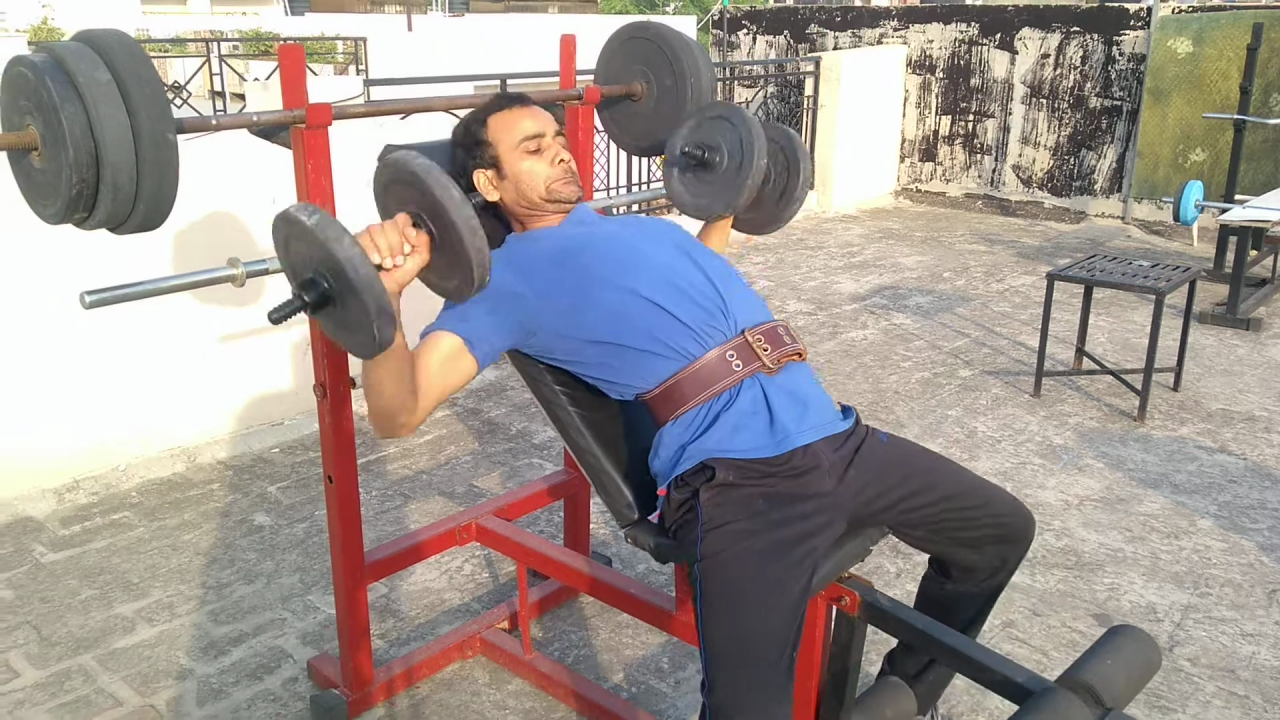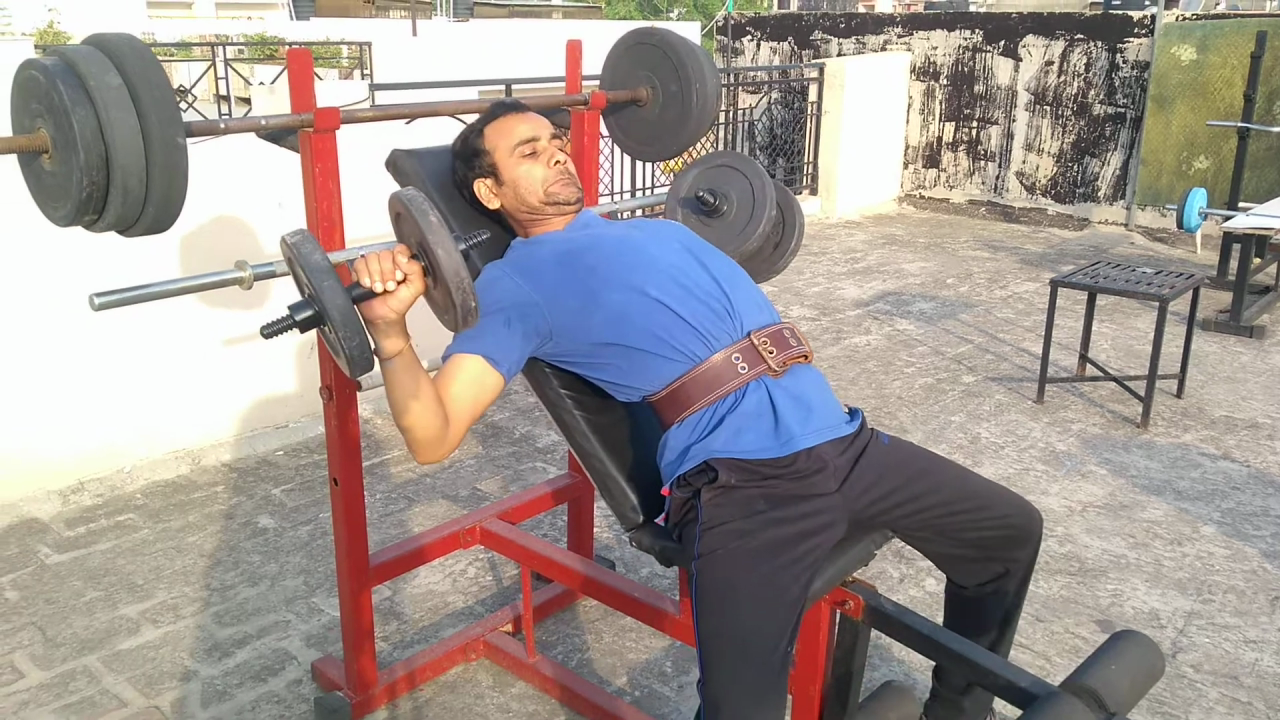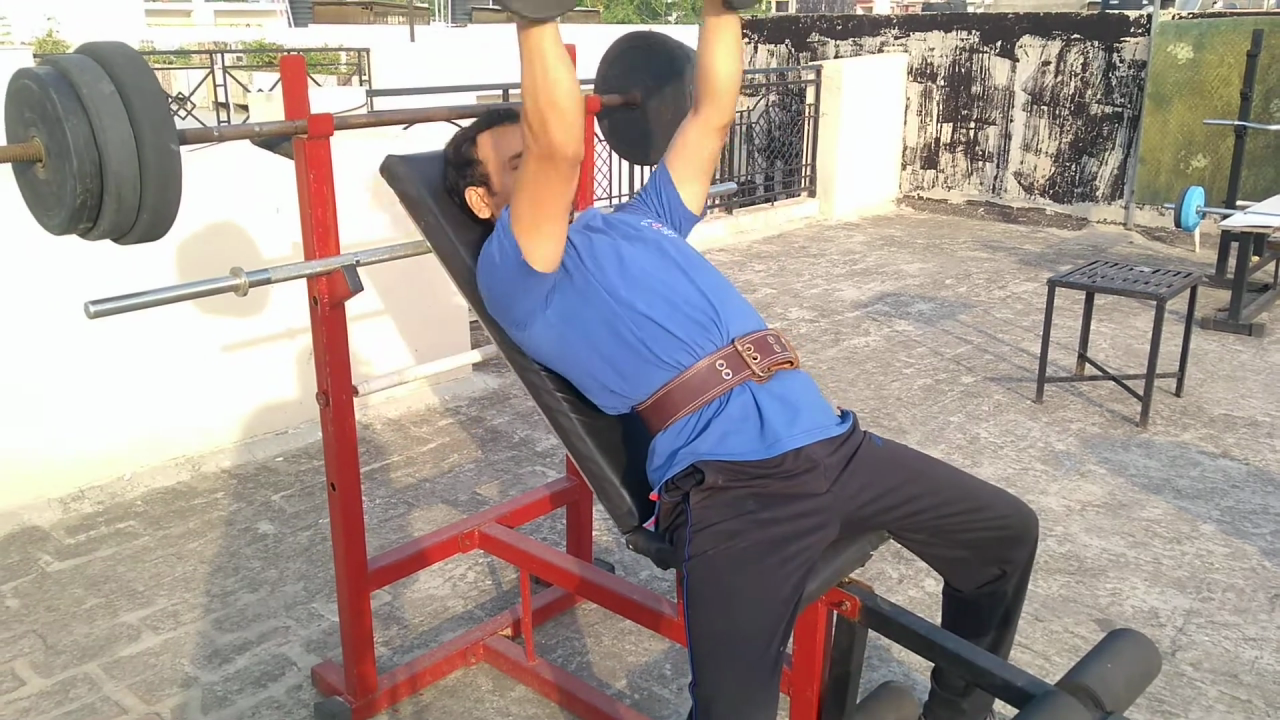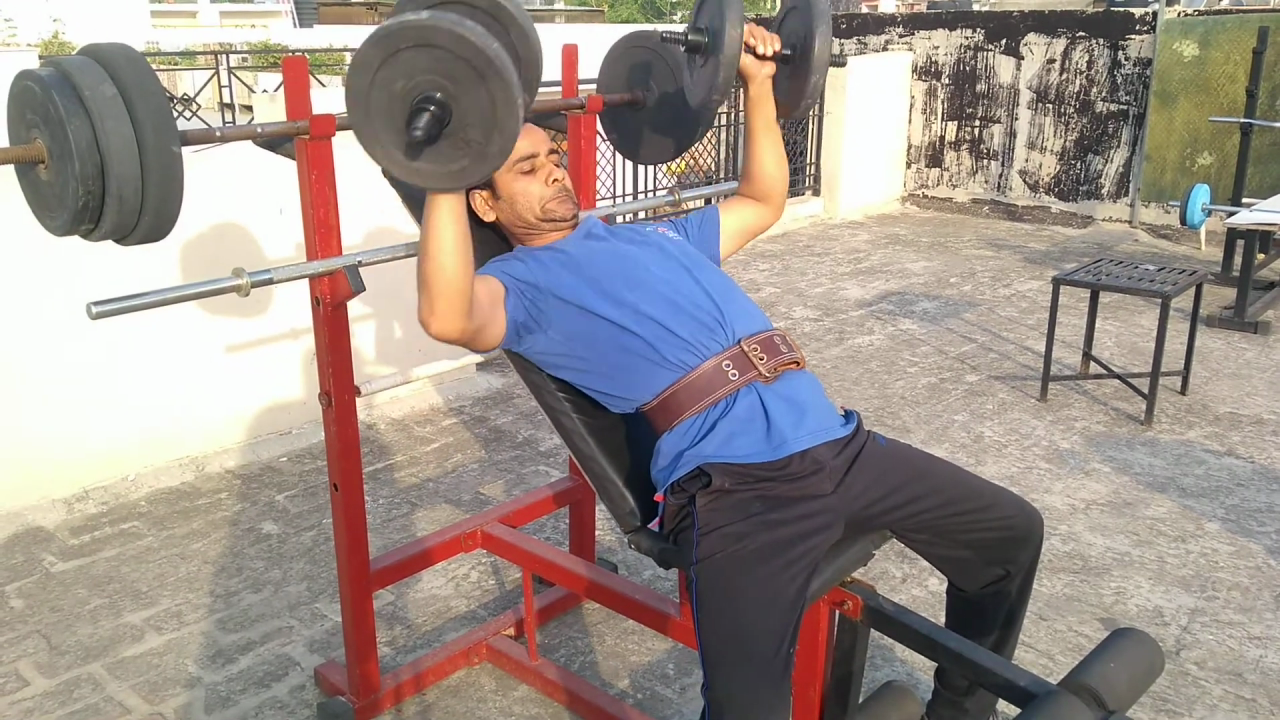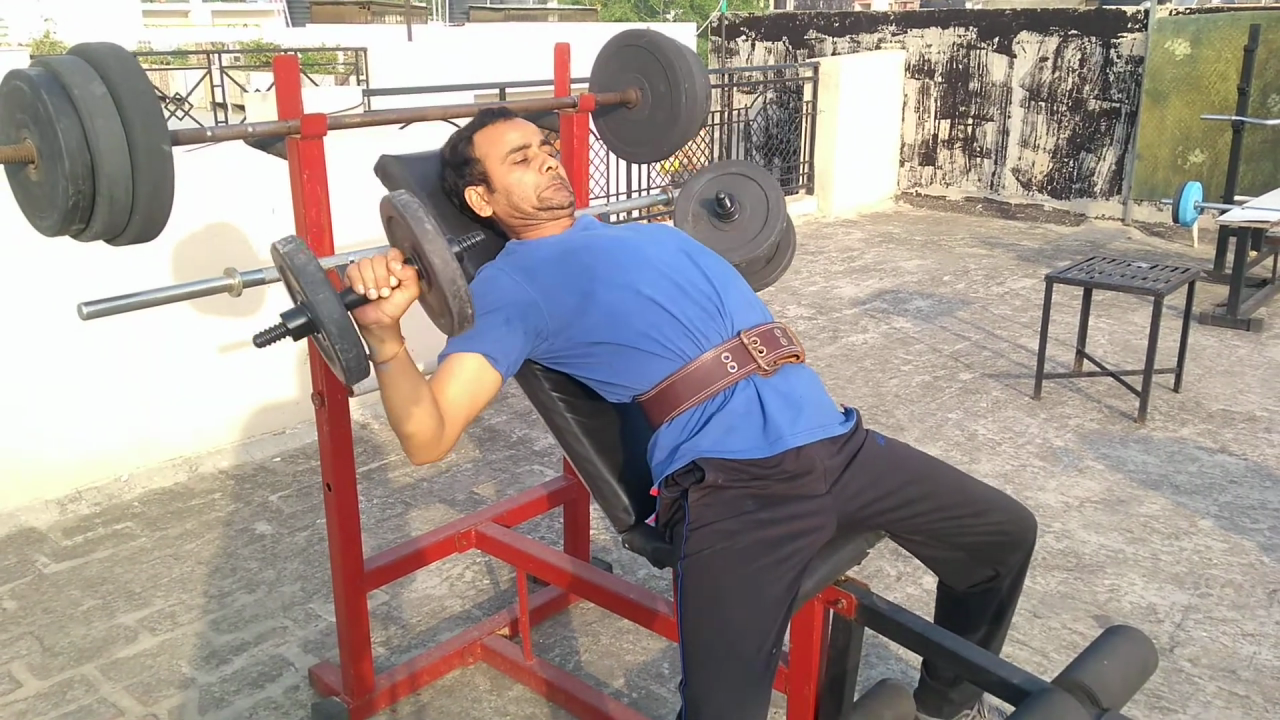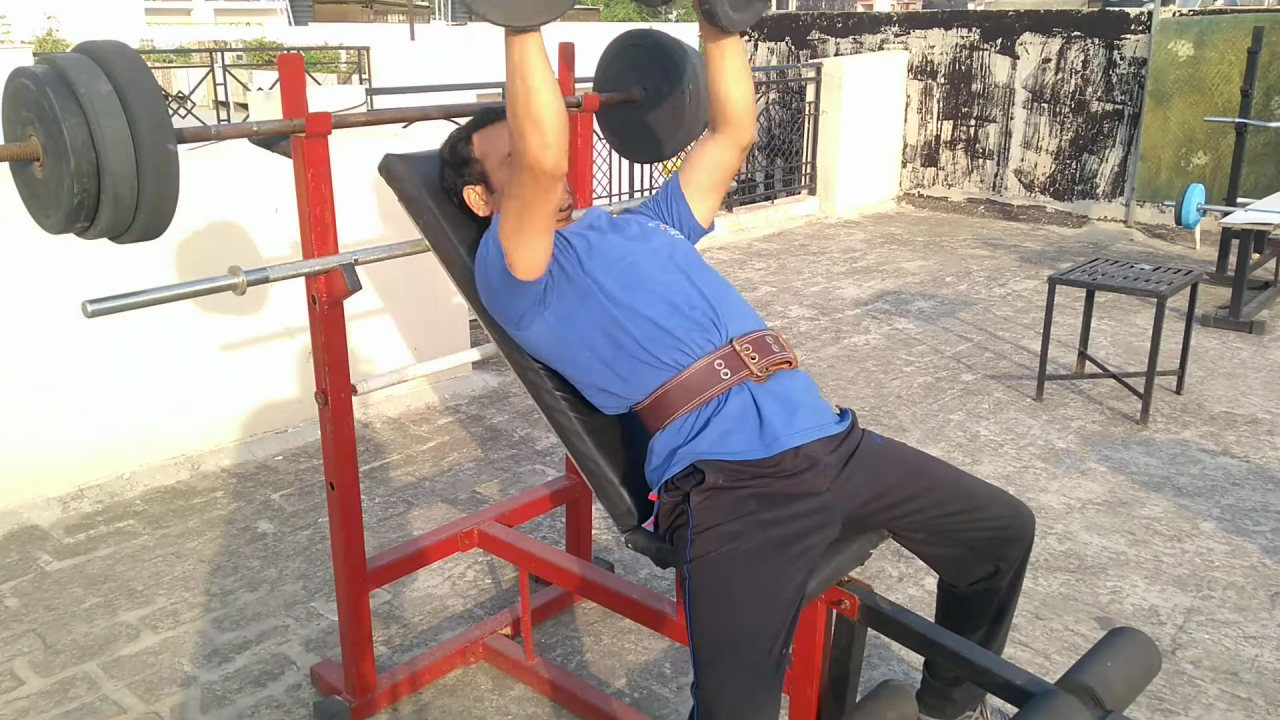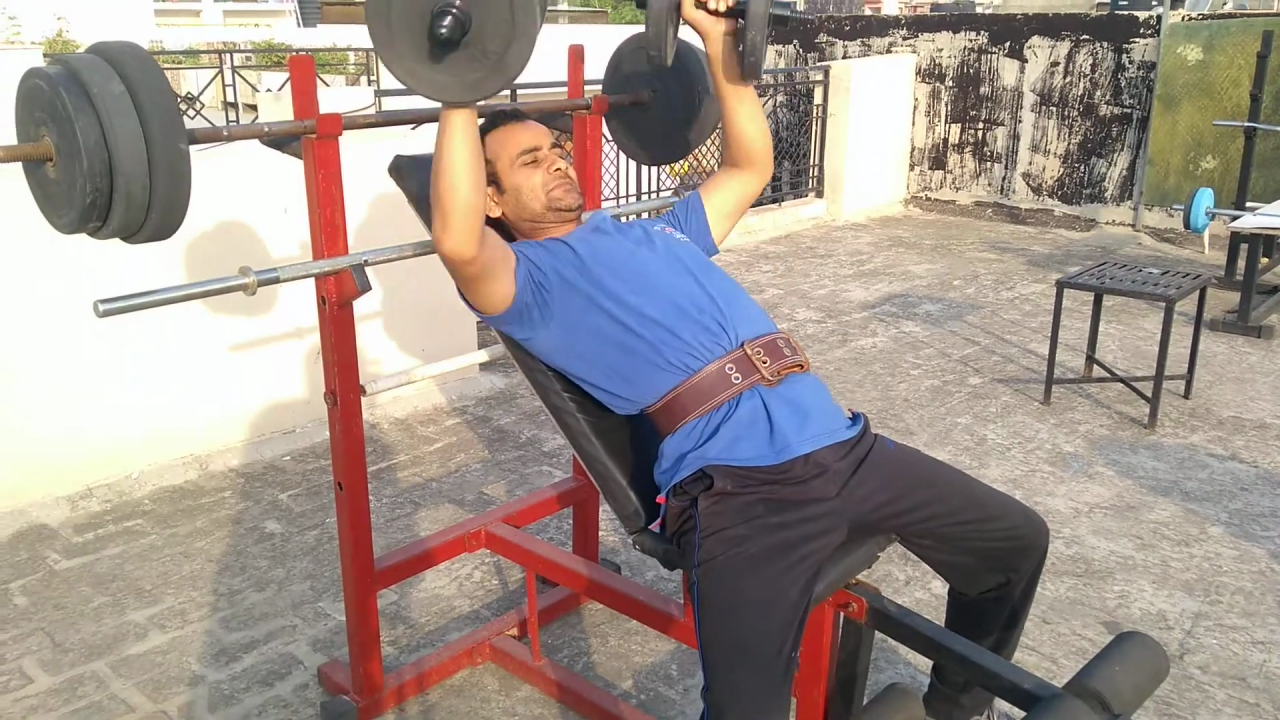
dt=0.7s
person 1, frame 1
left shoulder: (638, 225)
right shoulder: (506, 275)
right elbow: (396, 412)
right wrist: (384, 289)
left hip: (835, 436)
right hip: (736, 478)
left knee: (1004, 528)
person 1, frame 2
left shoulder: (648, 228)
right shoulder: (515, 282)
right elbow: (434, 435)
right wrist: (388, 325)
left hip: (840, 437)
right hip: (739, 478)
left knee: (1011, 530)
person 1, frame 3
left shoulder: (639, 221)
right shoulder: (515, 274)
left elbow: (711, 115)
right elbow: (558, 149)
left hip: (828, 438)
right hip: (730, 482)
left knee: (1007, 530)
person 1, frame 4
left shoulder: (646, 235)
right shoulder: (520, 278)
left elbow: (764, 199)
right elbow: (450, 318)
left wrist: (757, 85)
left hip: (833, 439)
right hip: (735, 483)
left knee: (1013, 531)
person 1, frame 5
left shoulder: (637, 234)
right shoulder: (509, 283)
right elbow: (428, 436)
right wrist: (383, 330)
left hip: (832, 438)
right hip: (730, 480)
left knee: (1005, 535)
person 1, frame 6
left shoulder: (642, 224)
right shoulder: (517, 267)
left elbow: (732, 133)
right elbow: (534, 169)
left wrist: (719, 26)
right wrist: (524, 25)
left hip: (826, 438)
right hip: (729, 481)
left knee: (1003, 530)
person 1, frame 7
left shoulder: (651, 231)
right shoulder: (529, 272)
left elbow: (750, 169)
right elbow: (456, 243)
right wrist: (463, 96)
left hip: (842, 441)
right hip: (742, 487)
left knee: (1017, 541)
